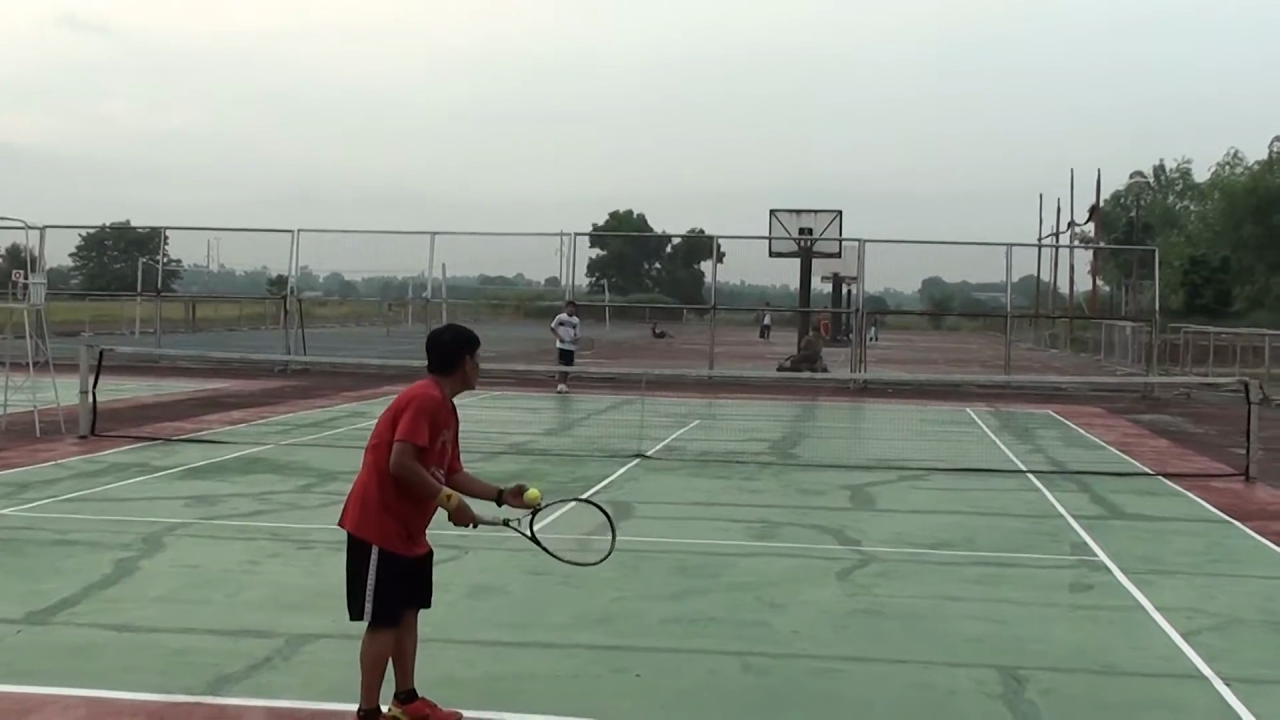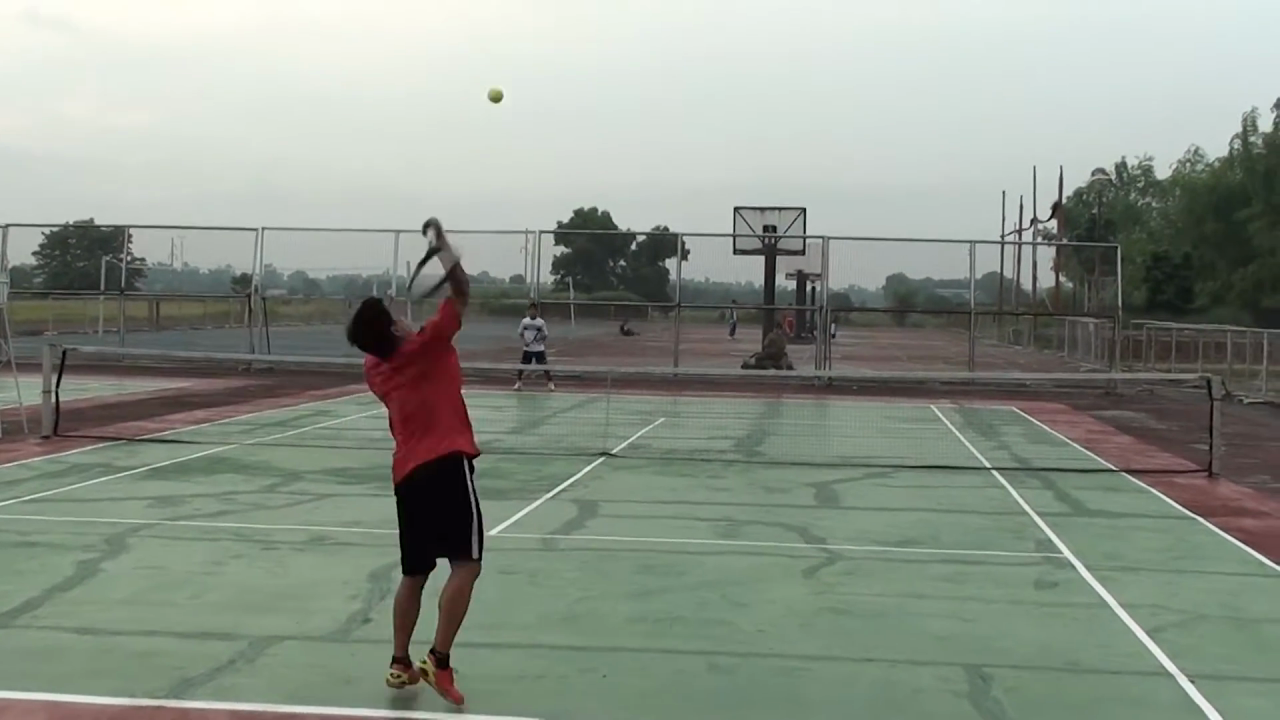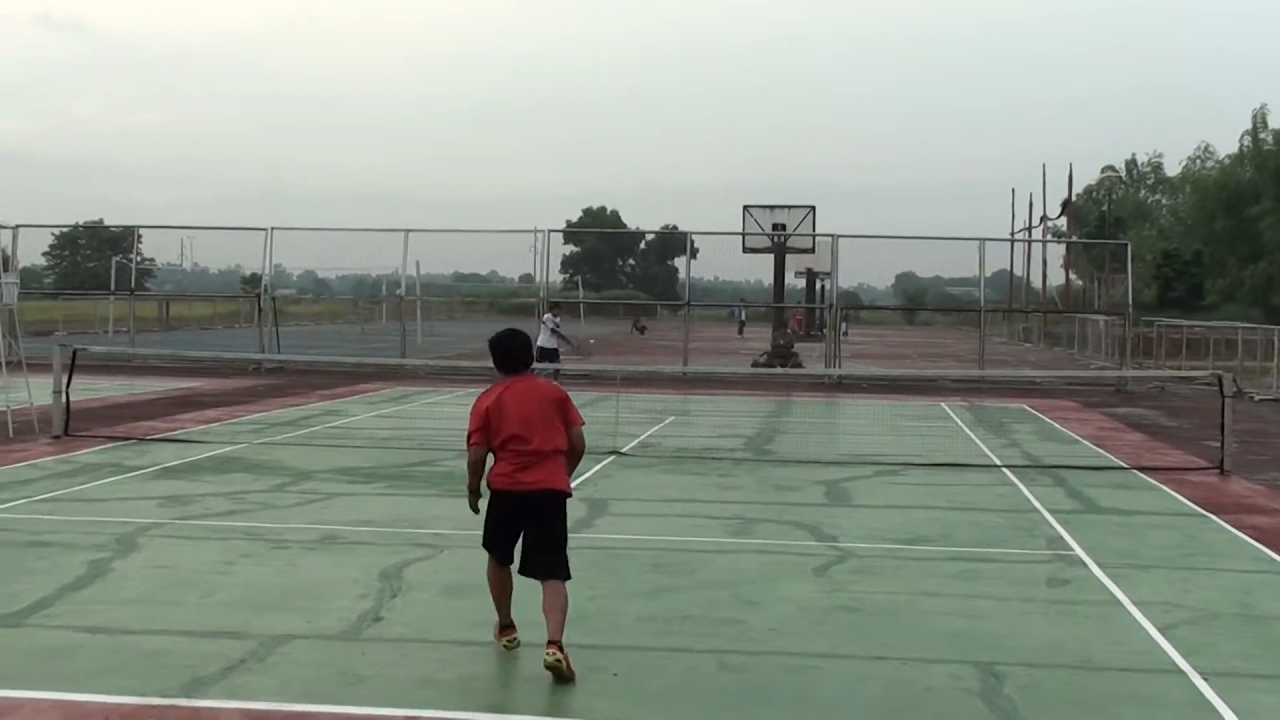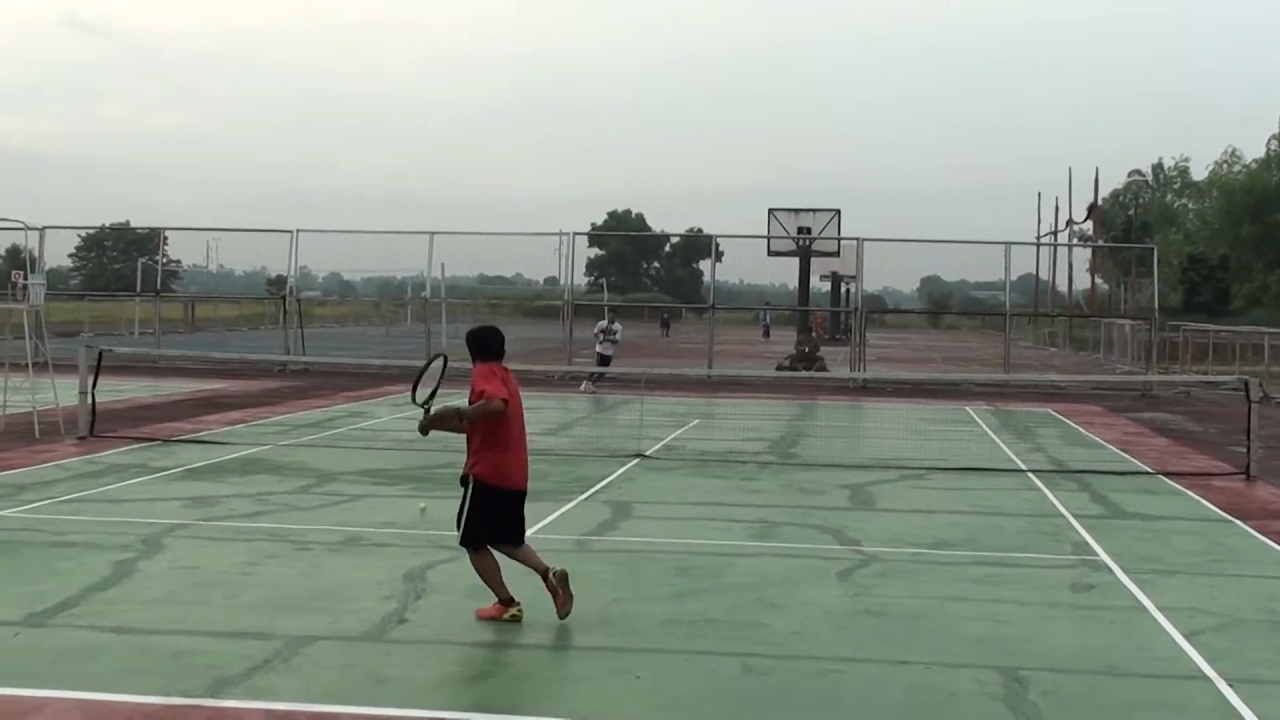
dt=1s
person 1, frame 1
left shoulder: (447, 409)
right shoulder: (424, 400)
left elbow: (451, 472)
right elbow: (400, 464)
left wrist: (501, 495)
right wrist: (451, 503)
left hip: (410, 529)
right hip: (379, 526)
left knee: (408, 612)
right knee: (384, 620)
person 1, frame 2
left shoulder: (378, 367)
right shoulder: (425, 347)
left elbow: (371, 361)
right elbow: (459, 291)
right wrist: (447, 254)
left hip: (408, 474)
right hip: (445, 462)
left knee: (414, 572)
right knee: (465, 565)
left ankle: (400, 662)
right ankle: (439, 659)
person 1, frame 3
left shoulder: (487, 400)
right shoulder: (555, 392)
left elbow: (476, 456)
right elbow: (578, 445)
left wrist: (473, 492)
left hip: (505, 488)
right hip: (551, 490)
left knee: (498, 560)
right knee: (554, 576)
left ankle: (506, 627)
right ankle: (554, 646)
person 1, frame 4
left shoulder: (484, 371)
right shoulder: (504, 376)
left elbow: (496, 405)
left wrist: (457, 412)
right wrist: (439, 421)
left hip: (490, 475)
right hip: (515, 475)
left knee: (473, 542)
right knee: (507, 541)
left ankle: (507, 604)
right ankle: (550, 575)
